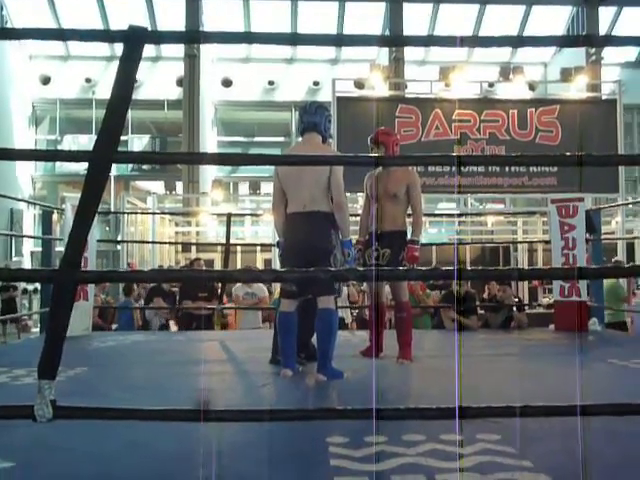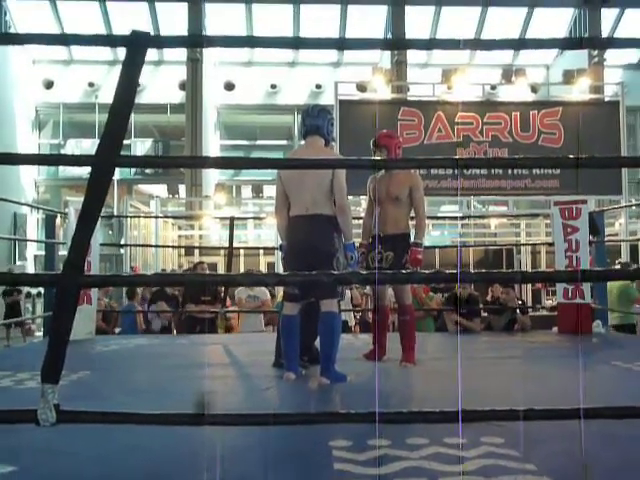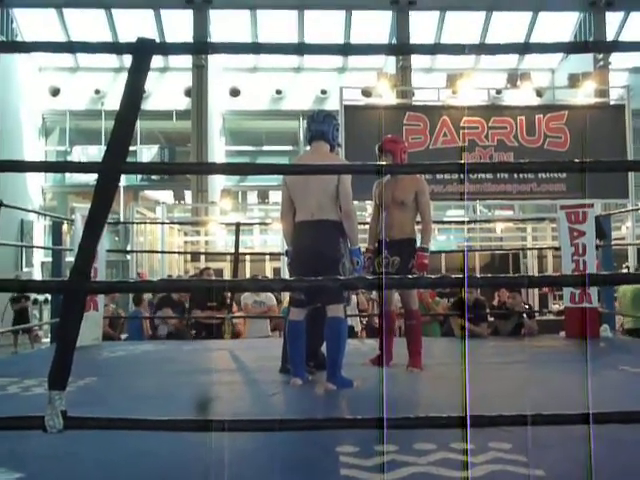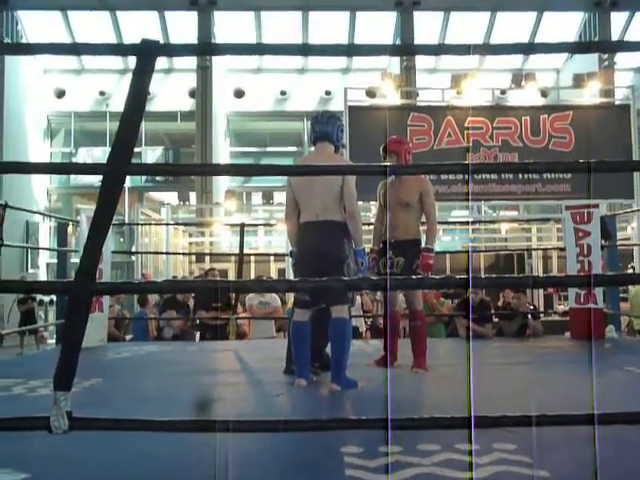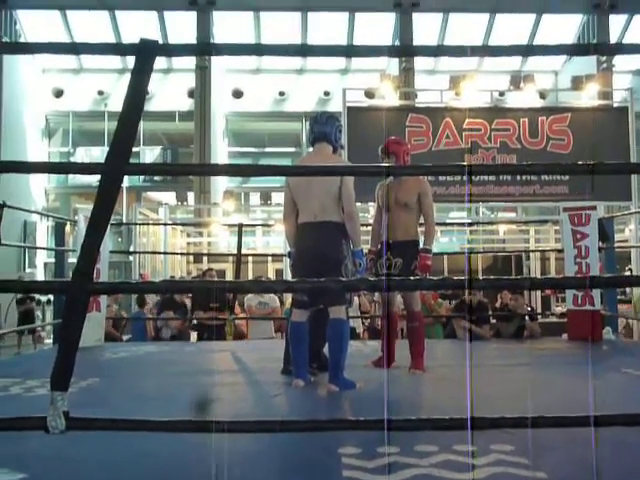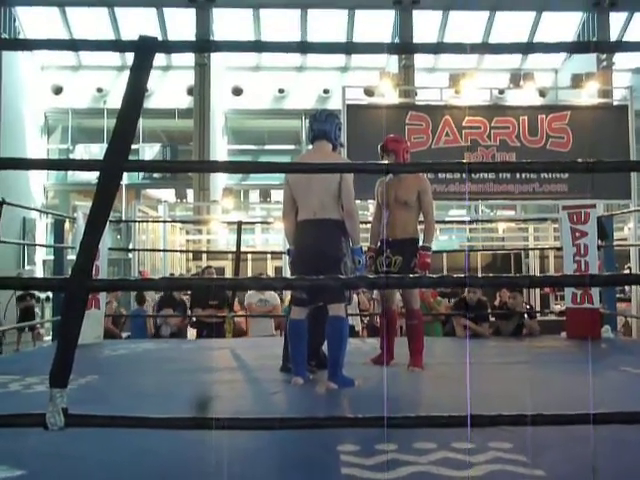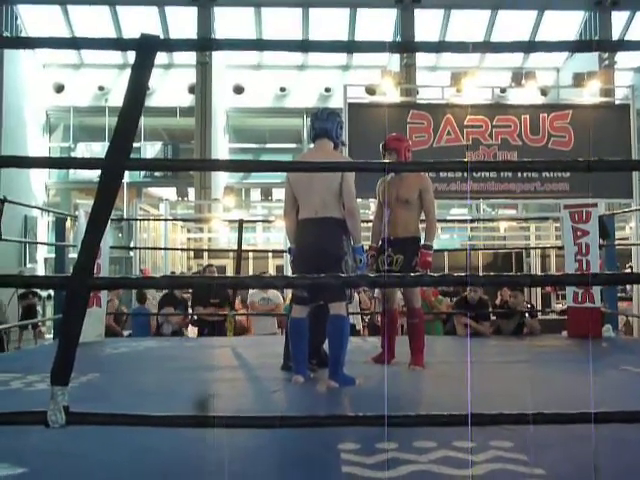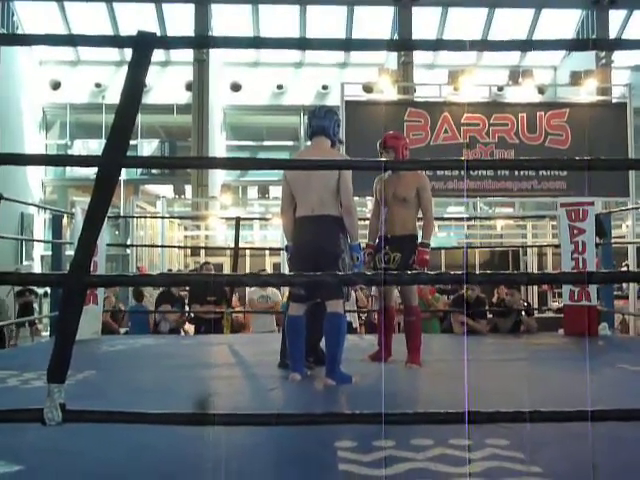
dt=0.1s
person 1, frame 1
right shoulder: (330, 155)
left elbow: (277, 207)
right elbow: (339, 202)
left wrist: (282, 239)
right wrist: (346, 238)
left hip: (293, 230)
right hip: (321, 228)
left knee: (288, 299)
right knee: (326, 298)
left ankle: (287, 363)
right ankle: (324, 367)
person 1, frame 2
left shoulder: (287, 161)
right shoulder: (332, 158)
left elbow: (280, 210)
right elbow: (341, 205)
left wrist: (285, 241)
right wrist: (349, 241)
left hip: (296, 233)
right hip: (324, 231)
left knee: (291, 302)
right knee: (329, 301)
left ankle: (290, 367)
right ankle: (327, 370)
person 1, frame 3
right shoulder: (338, 164)
left elbow: (286, 215)
right elbow: (347, 211)
left wrist: (291, 247)
right wrist: (355, 247)
left hip: (301, 238)
right hip: (329, 236)
left knee: (297, 307)
right knee: (336, 306)
left ankle: (297, 372)
right ankle: (334, 375)
person 1, frame 4
left shoulder: (297, 168)
right shoulder: (342, 165)
left elbow: (290, 216)
right elbow: (351, 211)
left wrist: (295, 248)
right wrist: (359, 248)
left hip: (306, 239)
right hip: (333, 237)
left knee: (302, 308)
right knee: (340, 307)
left ankle: (301, 373)
right ankle: (338, 376)
person 1, frame 5
right shoulder: (341, 165)
left elbow: (288, 216)
right elbow: (350, 212)
left wrist: (293, 249)
right wrist: (357, 249)
left hip: (304, 239)
right hip: (332, 238)
left knee: (300, 309)
right knee: (338, 308)
left ankle: (299, 373)
right ankle: (336, 377)
person 1, frame 6
left shoulder: (294, 166)
right shoulder: (340, 163)
left elbow: (287, 214)
right elbow: (349, 210)
left wrist: (293, 247)
right wrist: (357, 246)
left hip: (303, 237)
right hip: (331, 235)
left knee: (299, 306)
right knee: (337, 306)
left ankle: (298, 372)
right ankle: (335, 375)
person 1, frame 7
right shoulder: (341, 161)
left elbow: (289, 213)
right elbow: (350, 208)
left wrist: (294, 245)
right wrist: (358, 245)
left hip: (304, 235)
right hip: (332, 234)
left knee: (300, 305)
right knee: (338, 304)
left ankle: (299, 370)
right ankle: (336, 373)
person 1, frame 8
right shoulder: (339, 159)
left elbow: (286, 210)
right elbow: (348, 206)
left wrist: (291, 243)
right wrist: (355, 242)
left hip: (302, 233)
right hip: (330, 232)
left knee: (297, 302)
right knee: (335, 301)
left ankle: (296, 367)
right ankle: (333, 371)
person 2, frame 1
left shoulder: (409, 175)
right shoulder: (370, 178)
left elbow: (417, 213)
left wrist: (414, 243)
right wrist: (360, 241)
left hip: (397, 238)
right hip: (374, 238)
left knee: (400, 293)
right knee: (375, 293)
left ankle: (405, 349)
right ankle: (375, 344)
person 2, frame 2
left shoulder: (411, 178)
right shoulder: (373, 181)
left elbow: (420, 216)
left wrist: (417, 246)
right wrist: (363, 245)
left hip: (399, 241)
right hip: (376, 241)
left knee: (403, 296)
right knee: (378, 297)
left ankle: (409, 352)
right ankle: (378, 347)
person 2, frame 3
left shoulder: (417, 182)
right shoulder: (379, 186)
left elbow: (426, 220)
left wrist: (423, 251)
right wrist: (369, 250)
left hip: (405, 245)
right hip: (382, 246)
left knee: (409, 301)
right knee: (384, 301)
left ankle: (415, 357)
right ankle: (384, 352)
person 2, frame 4
left shoulder: (421, 183)
right shoulder: (383, 187)
left elbow: (431, 221)
left wrist: (428, 251)
right wrist: (374, 251)
left hip: (410, 246)
right hip: (387, 247)
left knee: (414, 301)
right knee: (389, 302)
left ankle: (420, 358)
right ankle: (389, 353)
person 2, frame 5
left shoulder: (420, 184)
right shoulder: (381, 187)
left elbow: (429, 222)
left wrist: (426, 252)
right wrist: (372, 251)
left hip: (409, 247)
right hip: (385, 247)
left knee: (412, 302)
right knee: (387, 303)
left ankle: (418, 359)
right ankle: (387, 354)
person 2, frame 6
left shoulder: (419, 182)
right shoulder: (381, 185)
left elbow: (429, 219)
left wrist: (425, 250)
right wrist: (371, 249)
left hip: (408, 245)
right hip: (385, 246)
left knee: (411, 300)
right knee: (386, 300)
left ankle: (416, 356)
right ankle: (386, 352)
person 2, frame 7
left shoulder: (421, 181)
right shoulder: (382, 184)
left elbow: (431, 218)
left wrist: (427, 248)
right wrist: (373, 248)
left hip: (410, 244)
right hip: (386, 244)
left knee: (412, 299)
right knee: (387, 299)
left ankle: (417, 355)
right ankle: (387, 350)
person 2, frame 8
left shoulder: (418, 179)
right shoulder: (380, 182)
left elbow: (428, 216)
left wrist: (424, 247)
right wrist: (370, 245)
left hip: (407, 242)
right hip: (384, 242)
left knee: (409, 297)
right knee: (384, 297)
left ankle: (414, 353)
right ankle: (384, 348)
